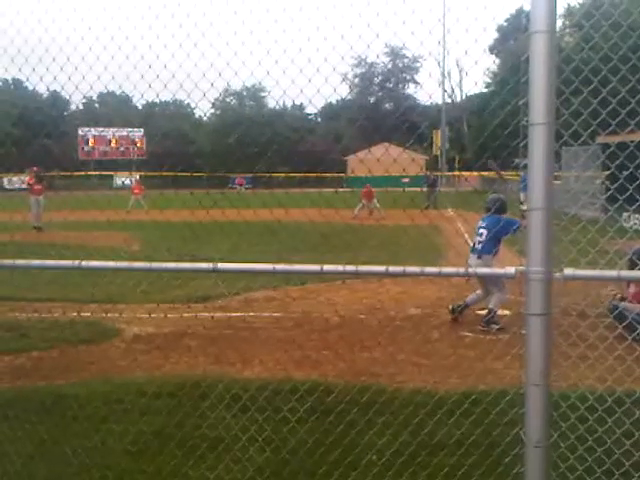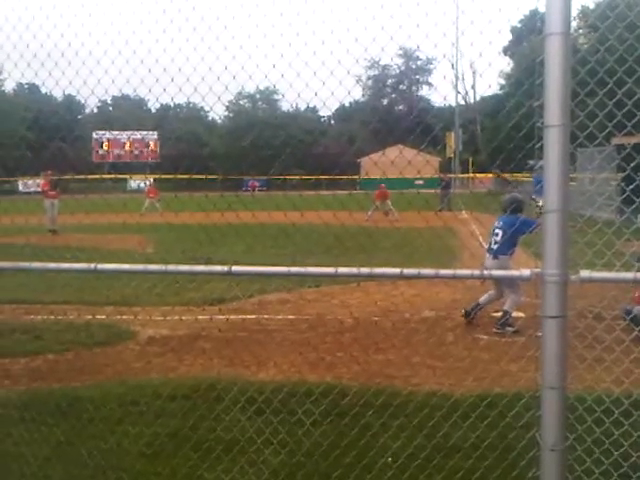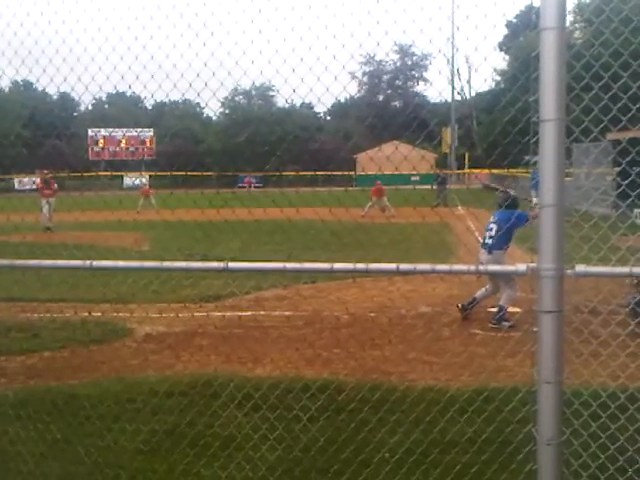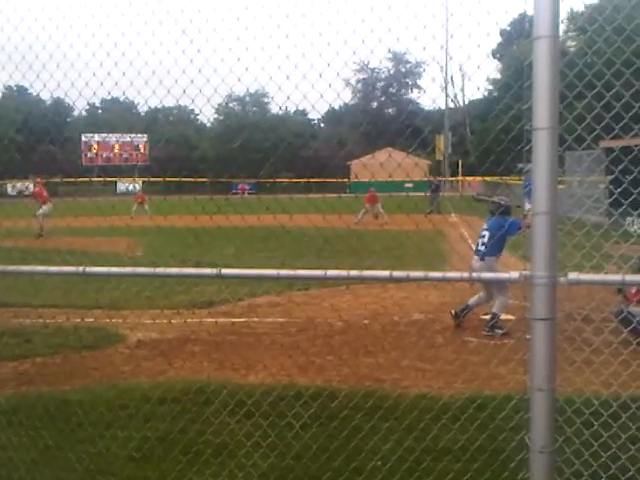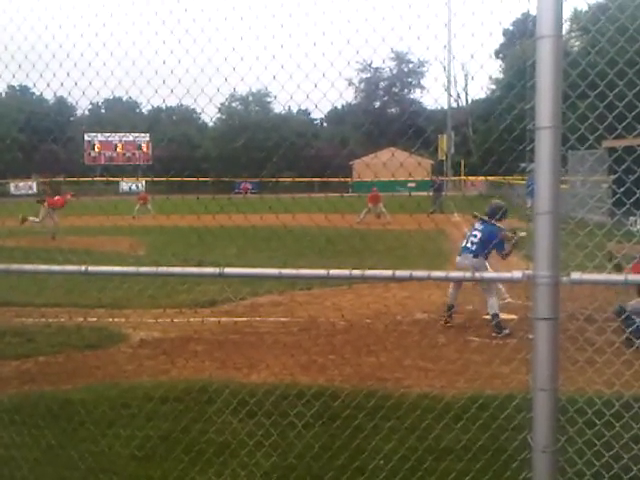
dt=1s
person 1, frame 1
left shoulder: (484, 220)
right shoulder: (499, 221)
left elbow: (509, 224)
right elbow: (523, 224)
left hip: (474, 260)
right hip: (483, 261)
left knee: (486, 290)
right knee: (500, 290)
left ankle: (457, 309)
right ankle: (487, 321)
person 1, frame 2
left shoulder: (501, 219)
right shoulder: (517, 221)
left elbow: (526, 224)
right elbow: (539, 223)
left hip: (490, 259)
right hip: (500, 261)
left knee: (498, 291)
right knee: (514, 292)
left ankle: (470, 312)
right ankle: (501, 324)
person 1, frame 3
left shoulder: (497, 214)
right shoulder: (512, 215)
right elbow: (533, 215)
left hip: (484, 254)
right hip: (494, 256)
left knee: (495, 285)
right knee: (510, 286)
left ankle: (466, 306)
right ankle: (498, 319)
person 1, frame 4
left shoulder: (491, 221)
right shoulder: (503, 222)
left elbow: (515, 226)
right elbow: (526, 224)
left wrist: (523, 220)
left hip: (477, 261)
right hip: (487, 263)
left knee: (488, 293)
right knee: (503, 292)
left ankle: (459, 313)
right ankle: (491, 326)
person 1, frame 5
left shoulder: (479, 222)
right shoulder: (495, 230)
right elbow: (503, 256)
left wrist: (510, 237)
right wrist: (514, 242)
left hip: (461, 258)
right hip: (476, 261)
left knee: (455, 286)
right knee: (491, 293)
left ankle: (448, 315)
right ankle: (497, 325)
